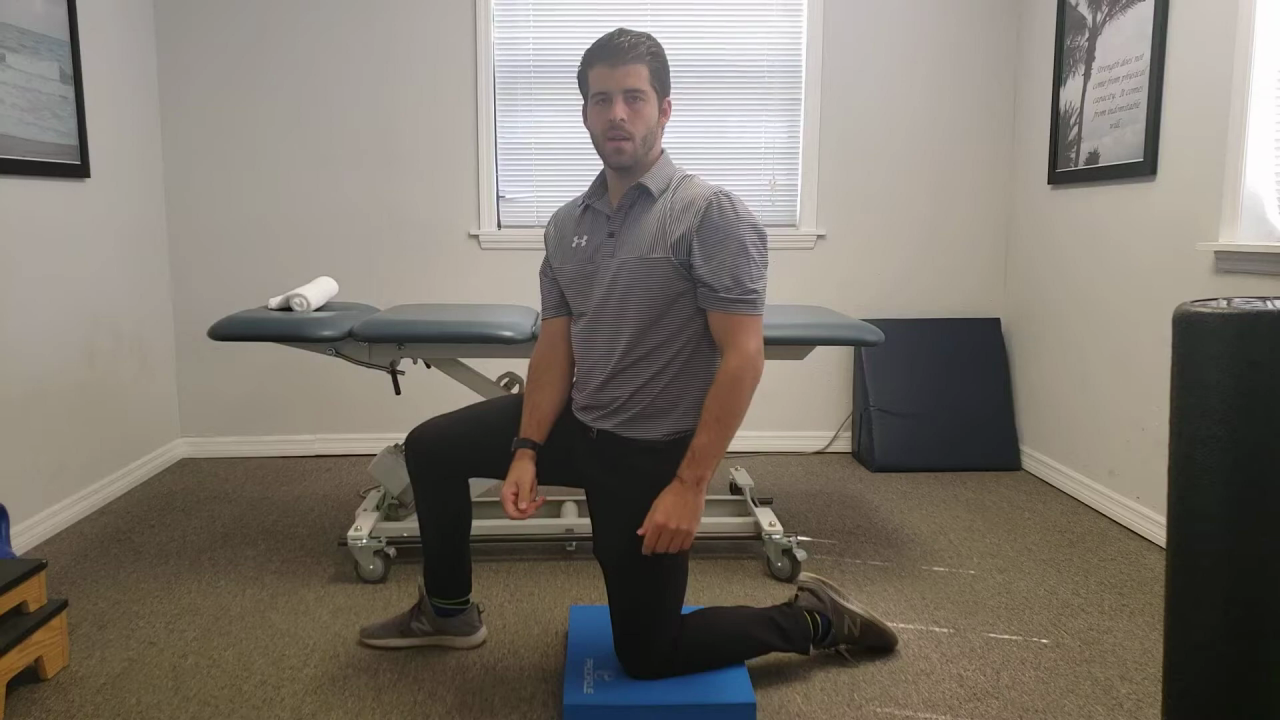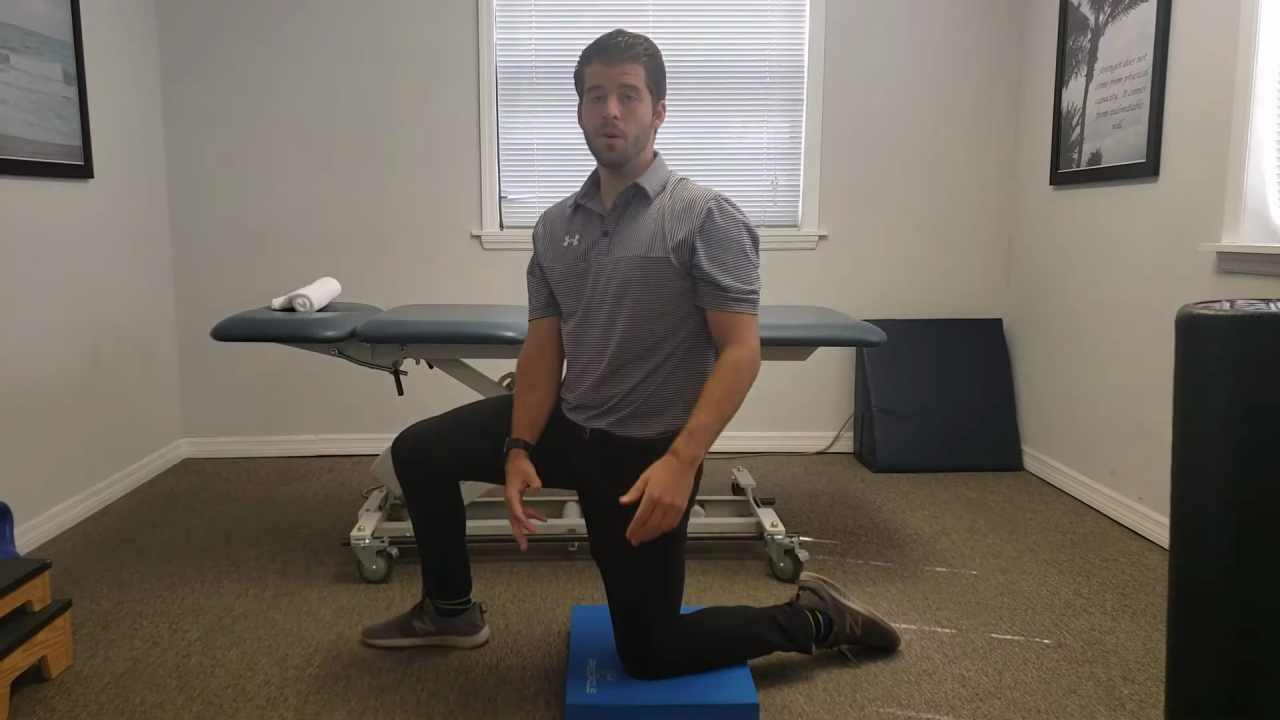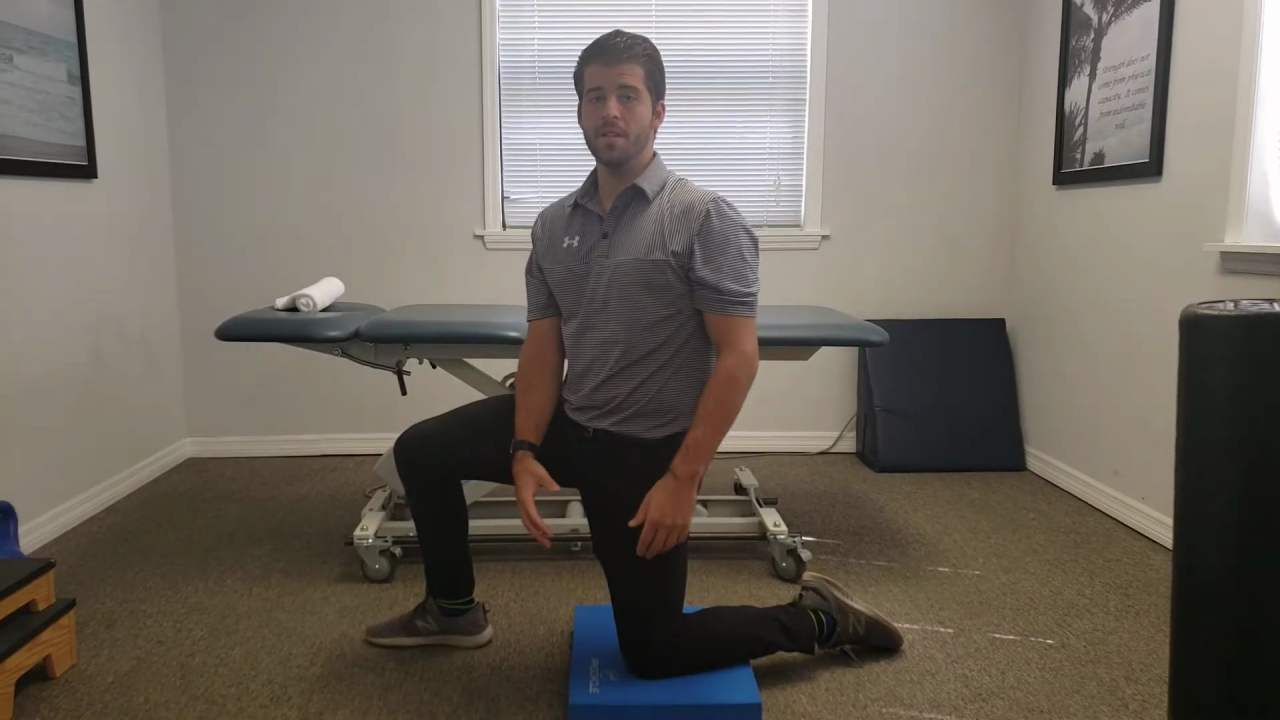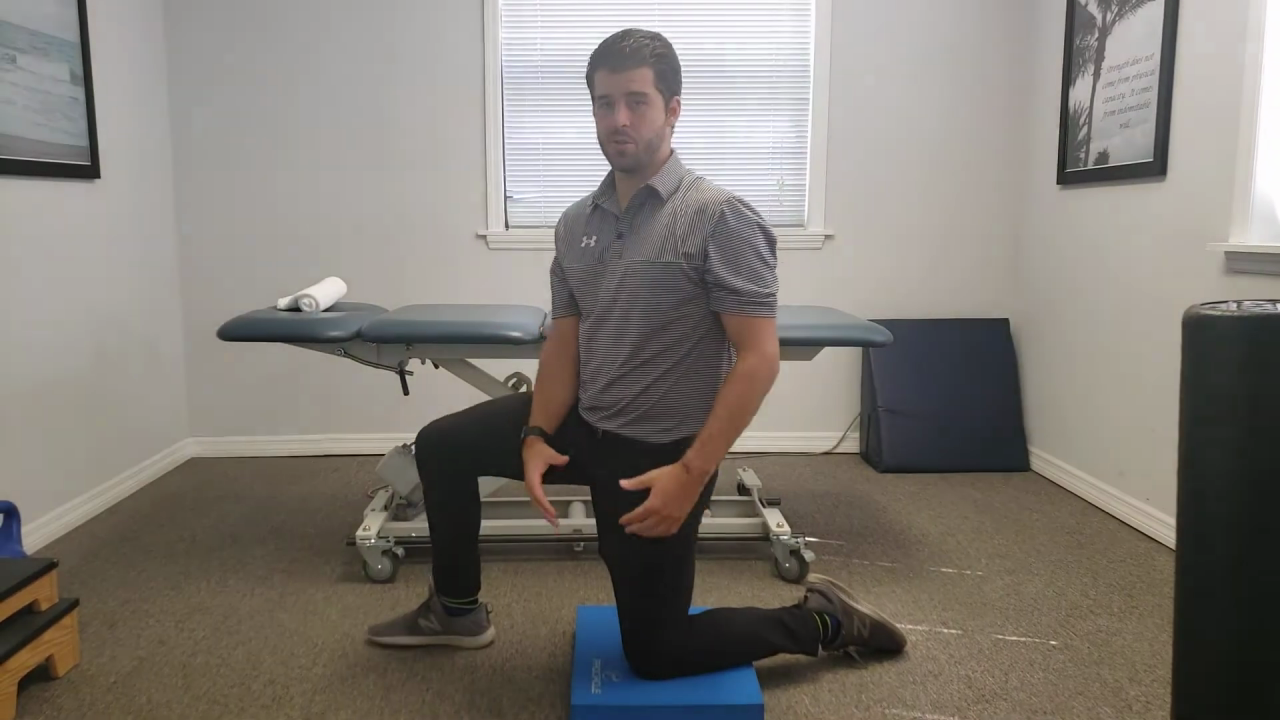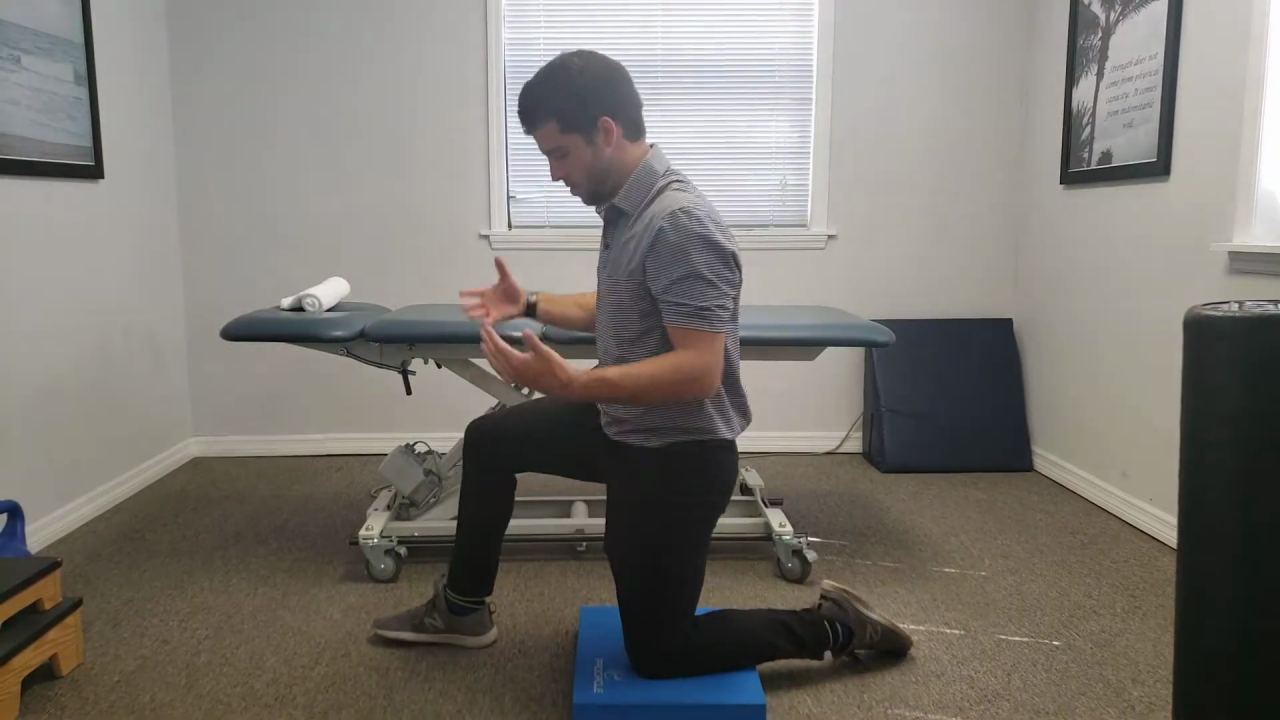
dt=0.7s
person 1, frame 1
left shoulder: (710, 214)
right shoulder: (566, 224)
left elbow: (742, 358)
right elbow: (555, 347)
left wrist: (689, 483)
right wrist: (527, 450)
left hip: (653, 451)
right hip: (580, 427)
left knee: (648, 655)
right knee: (432, 447)
left ankle: (814, 619)
right ankle: (449, 610)
person 1, frame 2
left shoulder: (705, 217)
right shoulder: (555, 225)
left elbow: (740, 352)
right elbow: (543, 347)
left wrist: (681, 460)
right wrist: (519, 450)
left hip: (644, 451)
right hip: (569, 425)
left knee: (650, 653)
right knee: (418, 451)
left ankle: (816, 617)
right ankle: (450, 610)
person 1, frame 3
left shoulder: (703, 218)
right shoulder: (553, 224)
left elbow: (738, 356)
right elbow: (543, 348)
left wrist: (682, 477)
right wrist: (525, 452)
left hip: (647, 451)
right hip: (570, 424)
left knee: (652, 653)
right knee: (421, 450)
left ankle: (819, 617)
right ankle: (453, 609)
person 1, frame 4
left shoulder: (720, 218)
right shoulder: (577, 222)
left elbow: (759, 358)
right elbow: (566, 340)
left wrist: (690, 473)
right wrist: (537, 436)
left hip: (662, 453)
right hip: (587, 426)
left knee: (656, 653)
right knee: (442, 446)
left ankle: (823, 620)
right ankle: (457, 610)
person 1, frame 5
left shoulder: (680, 224)
right shoulder: (623, 209)
left elbow: (699, 371)
left wrist: (573, 385)
right wrist: (531, 306)
left hip: (679, 458)
right hip: (623, 428)
left knee: (657, 652)
right knee: (490, 439)
left ankle: (831, 626)
right ankle: (463, 608)
